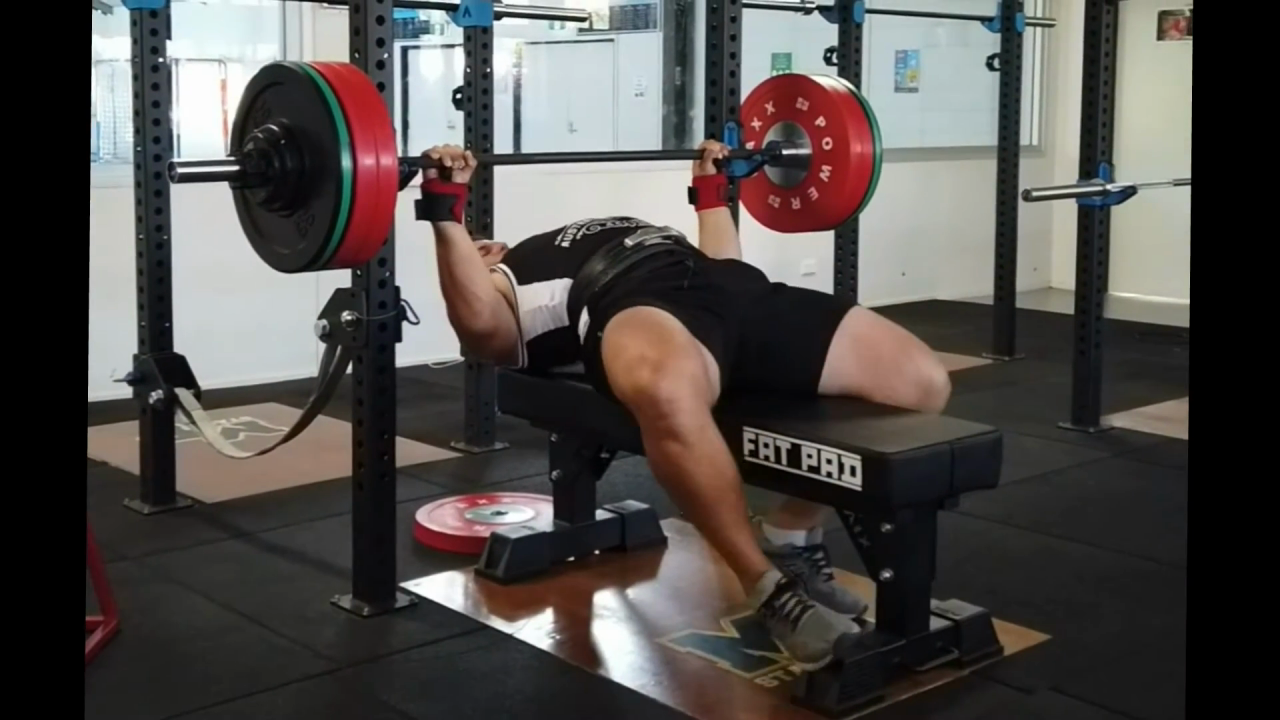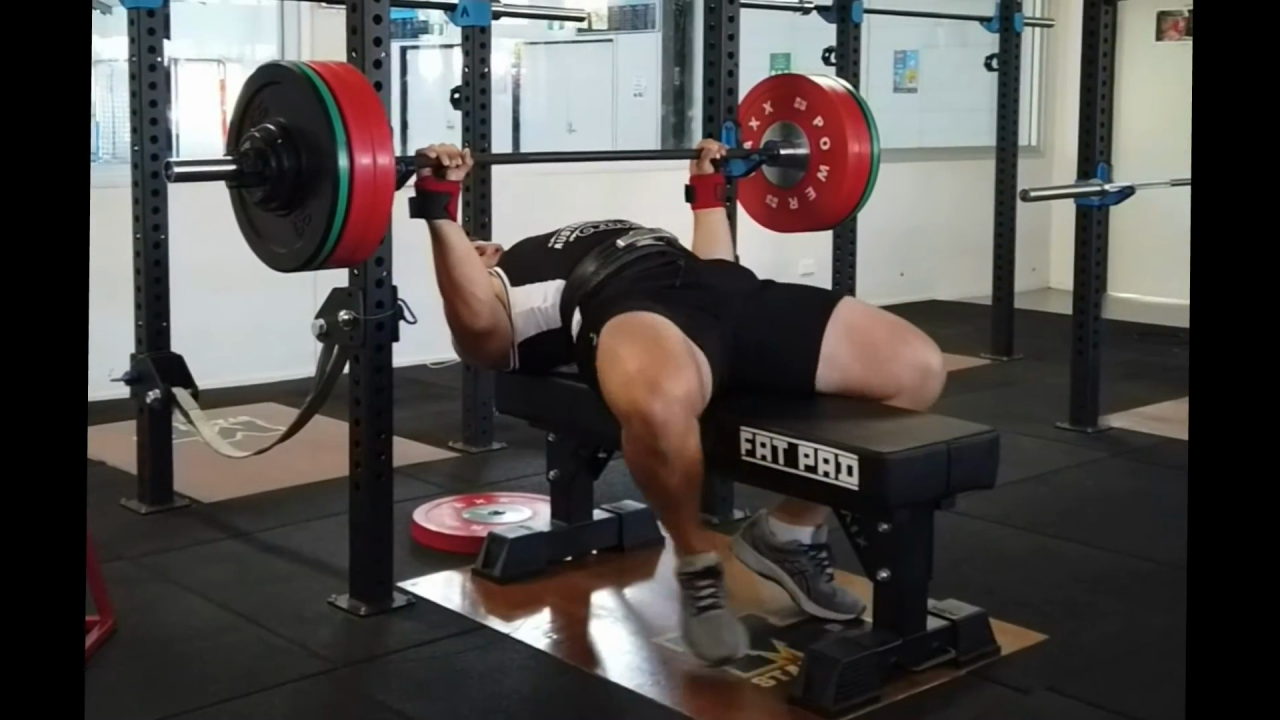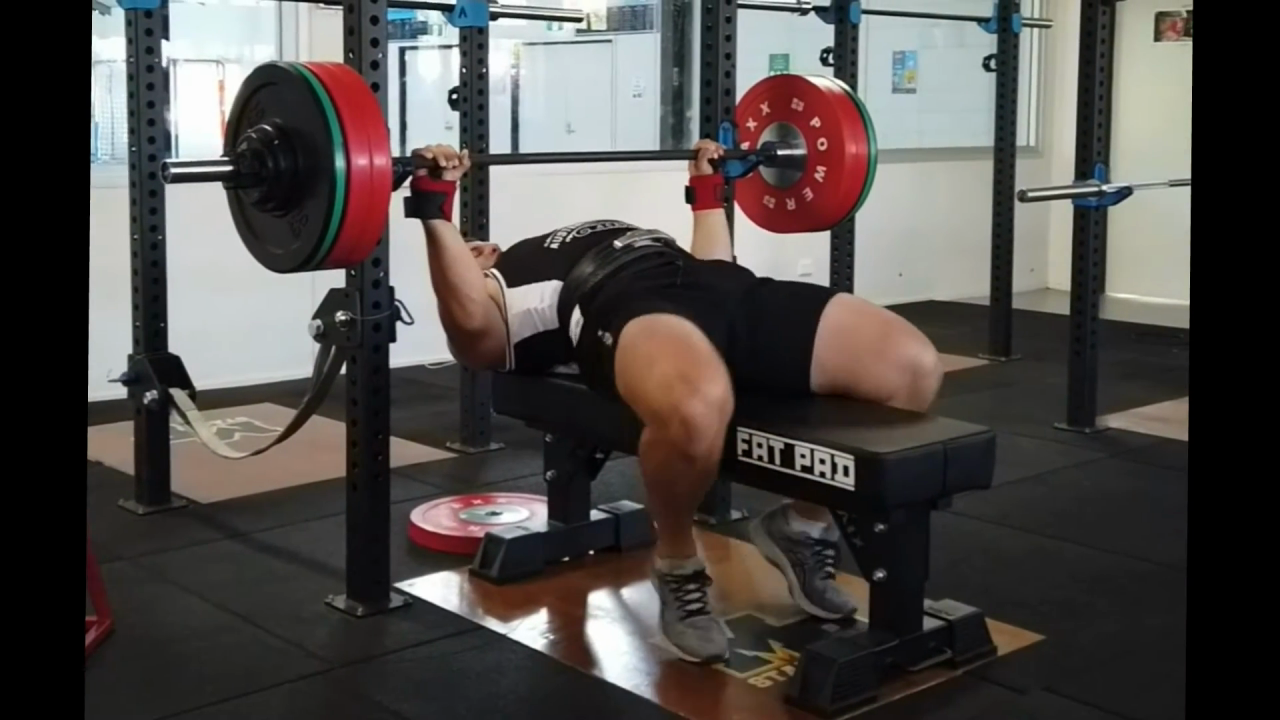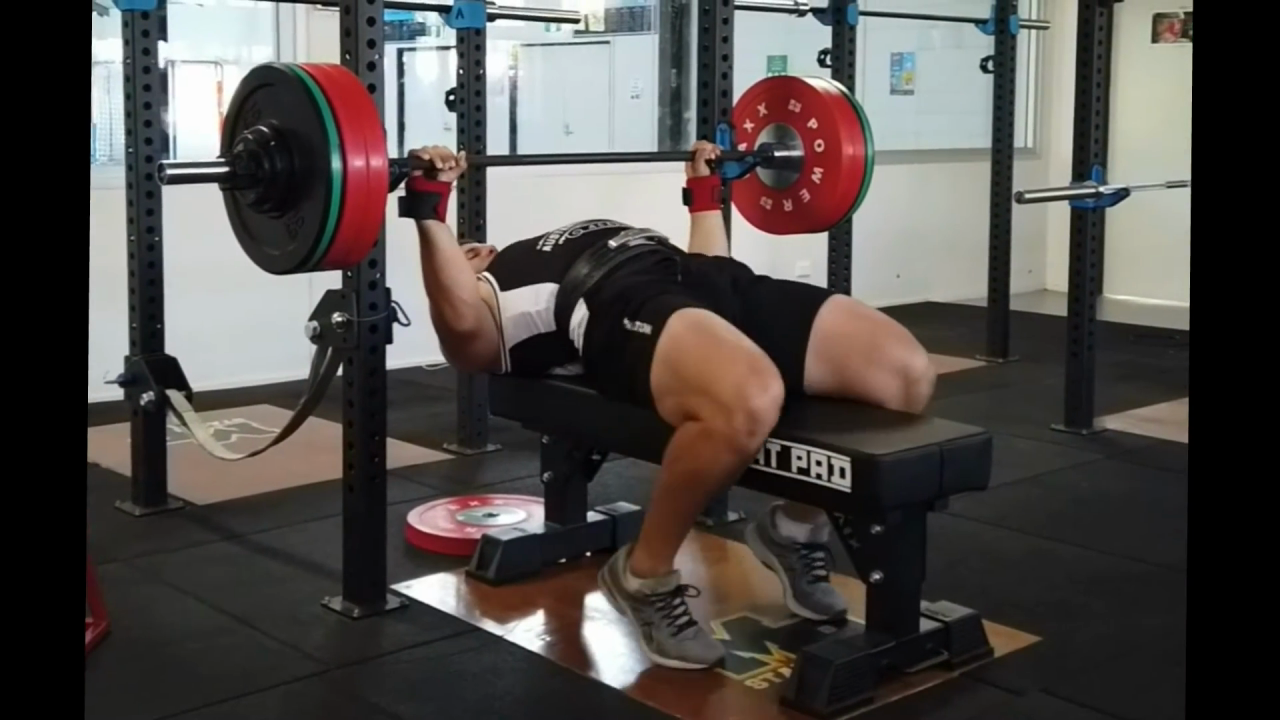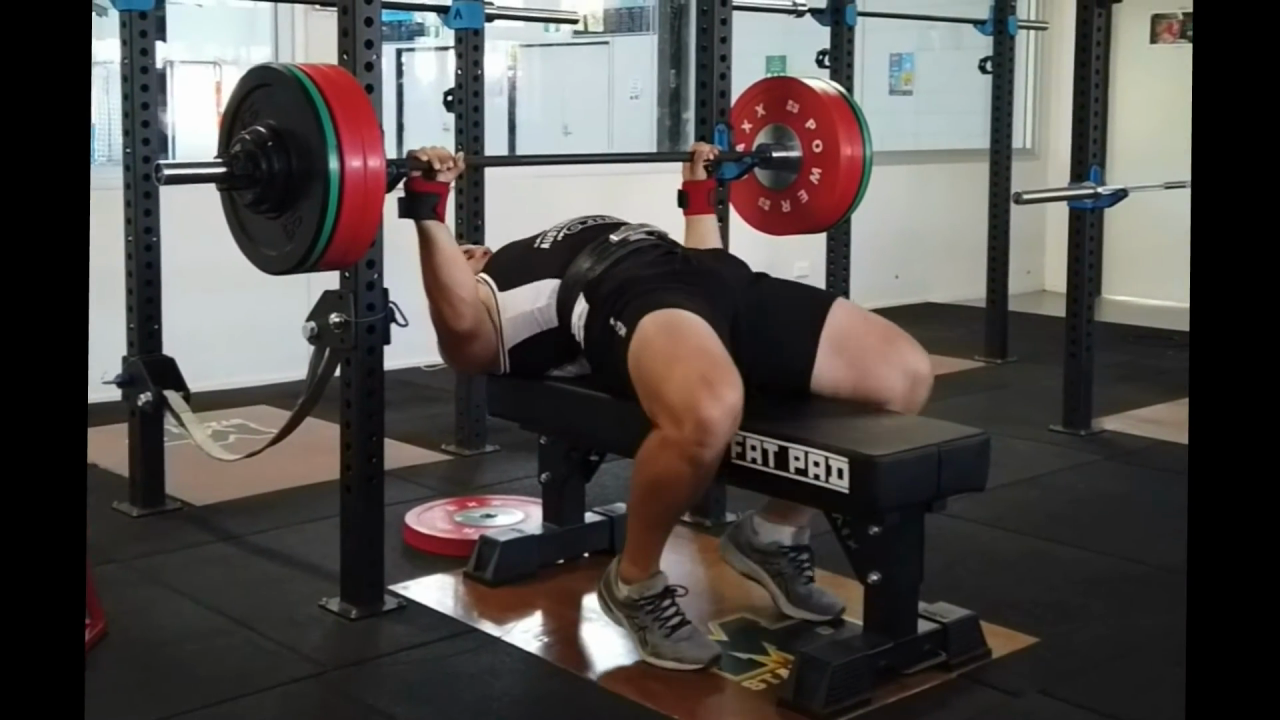
dt=0.2s
person 1, frame 1
right shoulder: (499, 289)
left elbow: (720, 266)
right elbow: (476, 319)
left wrist: (711, 188)
right wrist: (444, 212)
left knee: (919, 382)
right knee: (668, 388)
left ankle: (792, 533)
right ankle: (772, 588)
person 1, frame 2
right shoulder: (495, 291)
left elbow: (713, 267)
right elbow: (475, 318)
left wrist: (708, 187)
right wrist: (439, 209)
left knee: (916, 367)
right knee: (657, 402)
left ankle: (792, 531)
right ankle: (698, 566)
person 1, frame 3
right shoulder: (491, 298)
left elbow: (711, 270)
right elbow: (468, 318)
left wrist: (707, 190)
right wrist: (434, 211)
left knee: (911, 365)
right knee: (695, 407)
left ankle: (806, 527)
right ankle: (678, 565)
person 1, frame 4
right shoulder: (482, 309)
left elbow: (706, 269)
right elbow: (460, 321)
left wrist: (703, 190)
right wrist: (428, 210)
left knee: (905, 373)
right knee: (748, 401)
left ankle: (797, 529)
right ankle: (646, 575)
person 1, frame 5
right shoulder: (483, 311)
left elbow: (704, 267)
right elbow: (458, 319)
left wrist: (699, 192)
right wrist: (428, 211)
left knee: (903, 374)
right knee: (705, 411)
left ankle: (776, 532)
right ankle: (634, 583)
